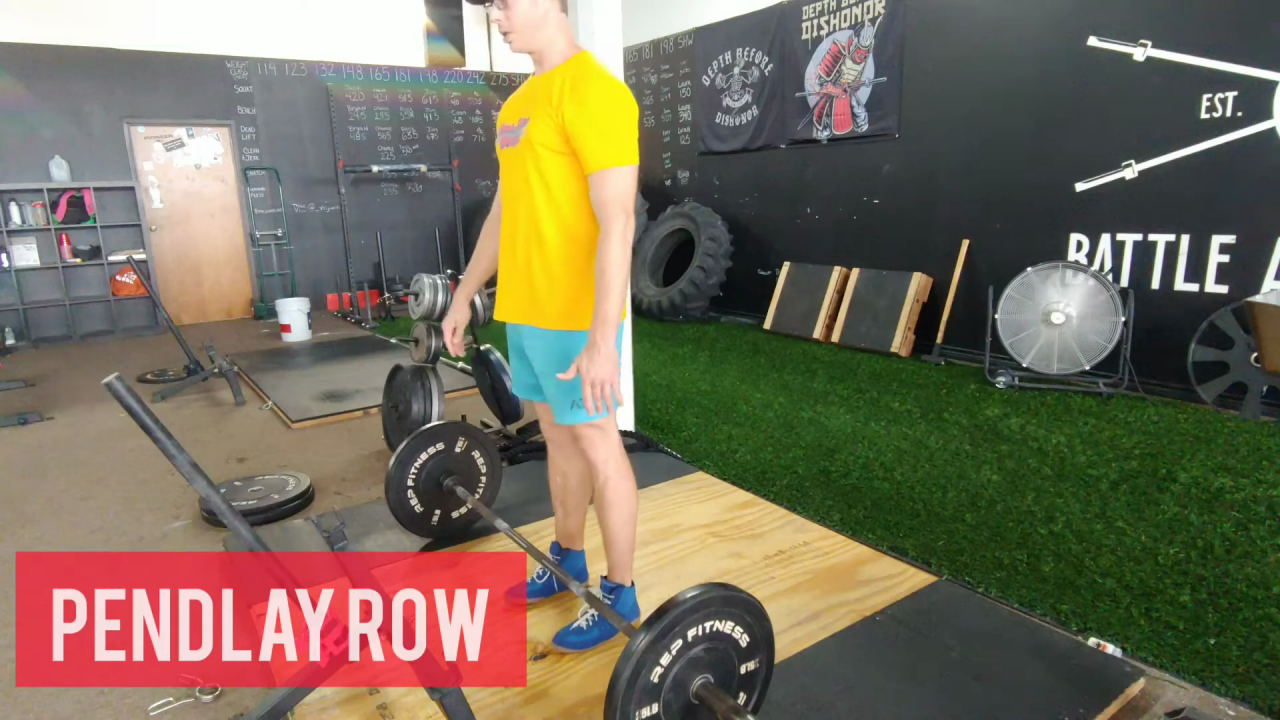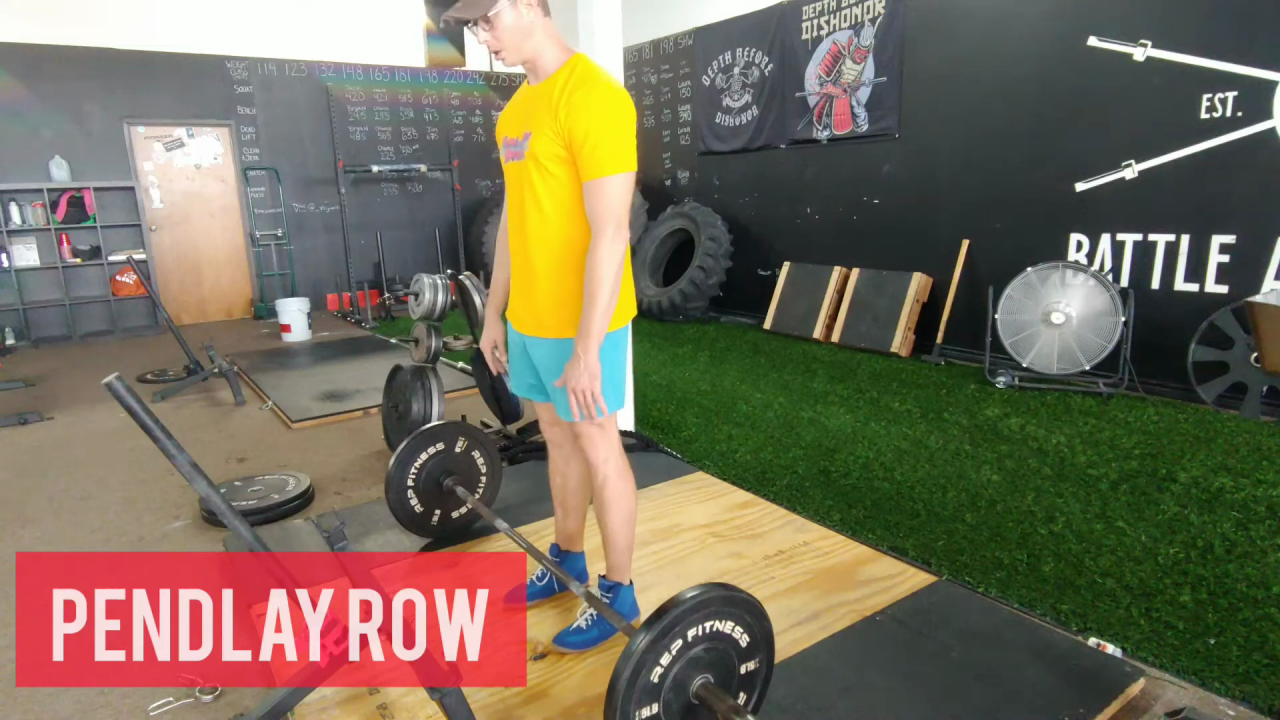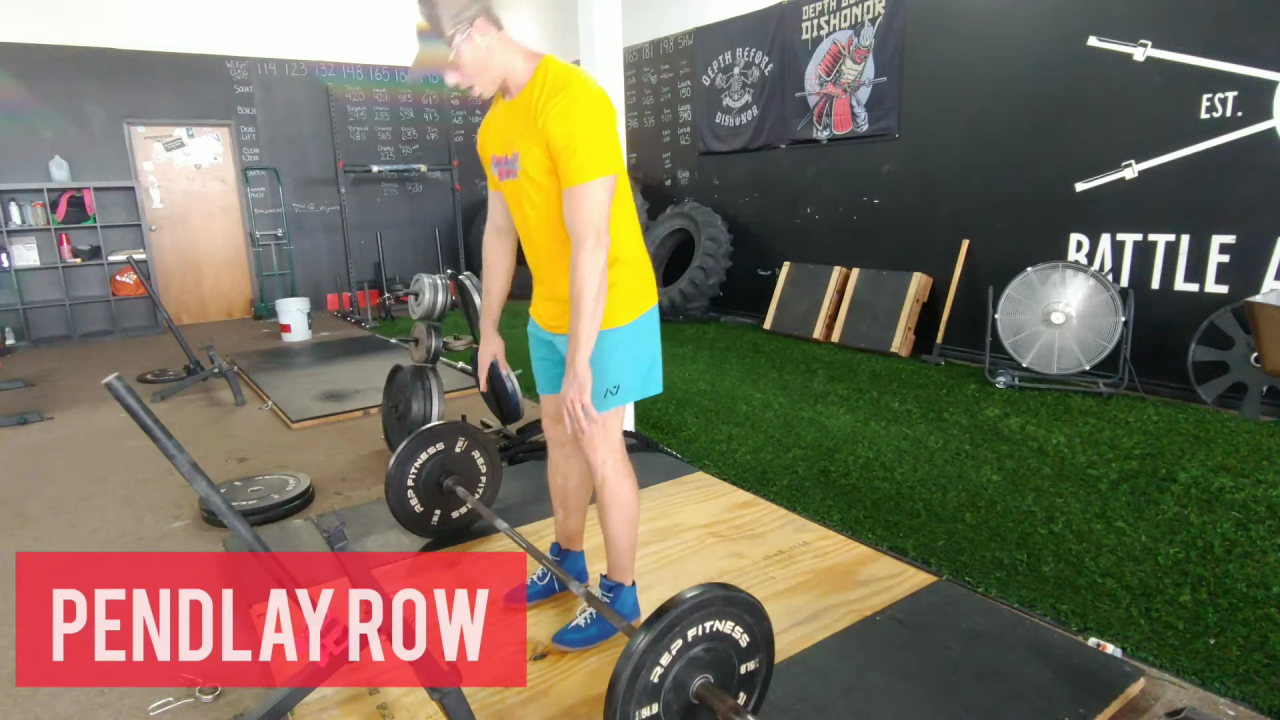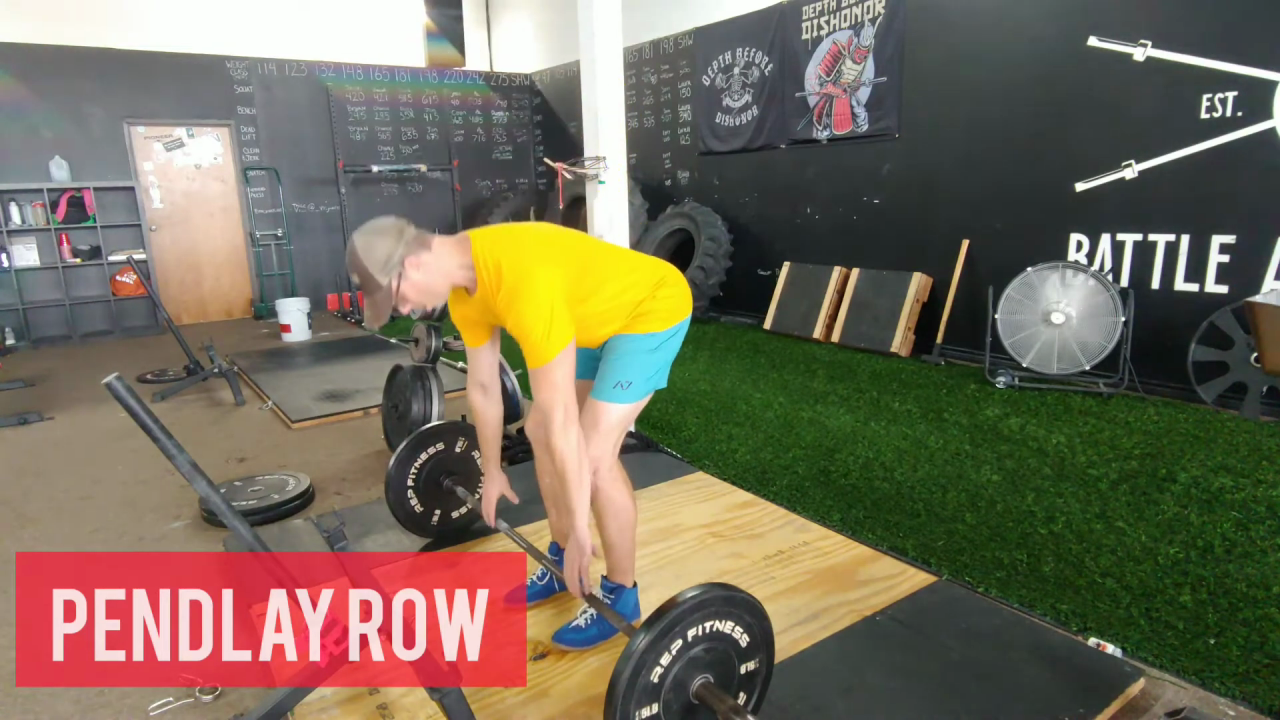
dt=0.7s
person 1, frame 1
left shoulder: (595, 93)
right shoulder: (523, 99)
left elbow: (617, 226)
left wrist: (603, 340)
right wrist: (464, 294)
left hip: (573, 316)
right hip: (527, 308)
left knee: (595, 443)
right knee: (558, 437)
left ankle: (619, 593)
right ankle: (568, 559)
person 1, frame 2
left shoulder: (594, 98)
right shoulder: (517, 108)
left elbow: (610, 234)
left wrist: (588, 347)
right wrist: (494, 312)
left hip: (579, 320)
right hip: (530, 315)
left knee: (597, 445)
right knee: (559, 437)
left ankle: (618, 592)
right ankle: (567, 561)
person 1, frame 3
left shoulder: (572, 102)
right shoulder: (495, 124)
left elbow: (591, 244)
right elbow: (499, 231)
left wrist: (580, 361)
right wrist: (489, 327)
left hip: (606, 310)
right hip: (550, 310)
left knee: (598, 444)
right knee: (559, 434)
left ankle: (620, 595)
right ankle: (567, 559)
person 1, frame 4
left shoulder: (523, 284)
right shoulder: (462, 286)
left elbow: (563, 421)
right elbow: (482, 386)
left wrist: (580, 532)
right wrist: (491, 471)
left hip: (653, 310)
right hip: (602, 311)
left knee: (593, 454)
right knee: (538, 431)
left ankle: (621, 596)
right ankle: (560, 563)
